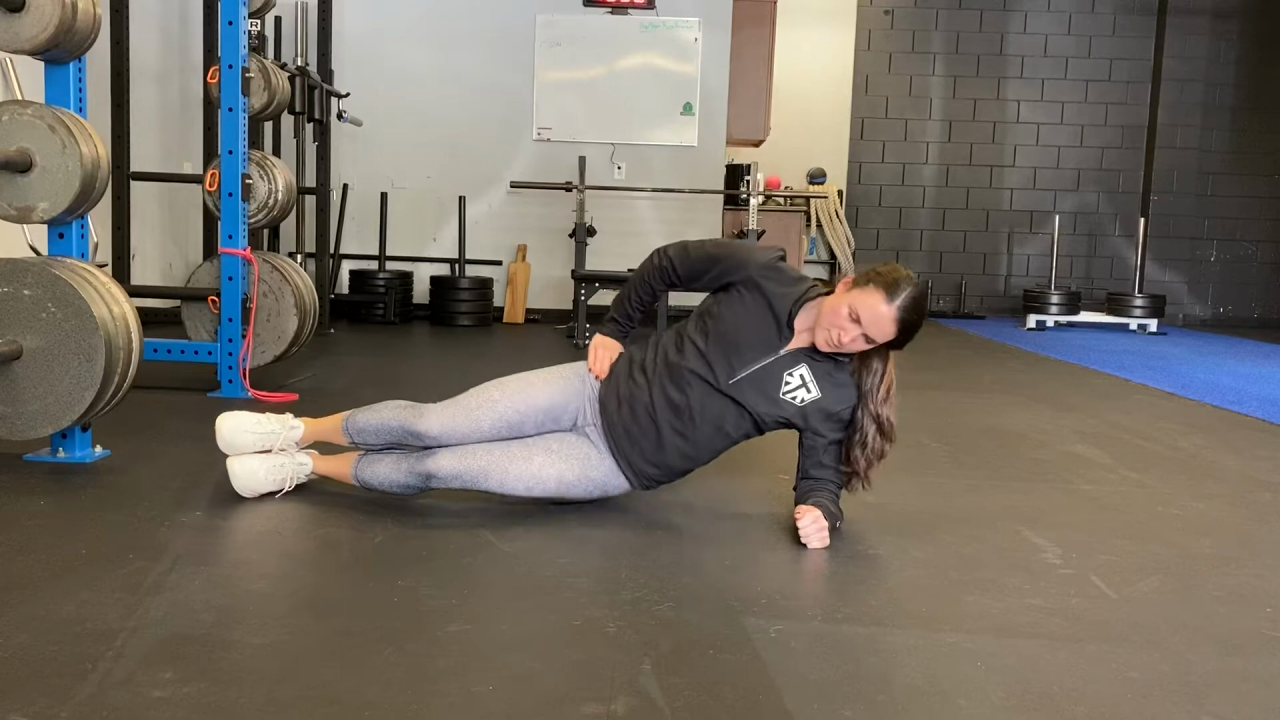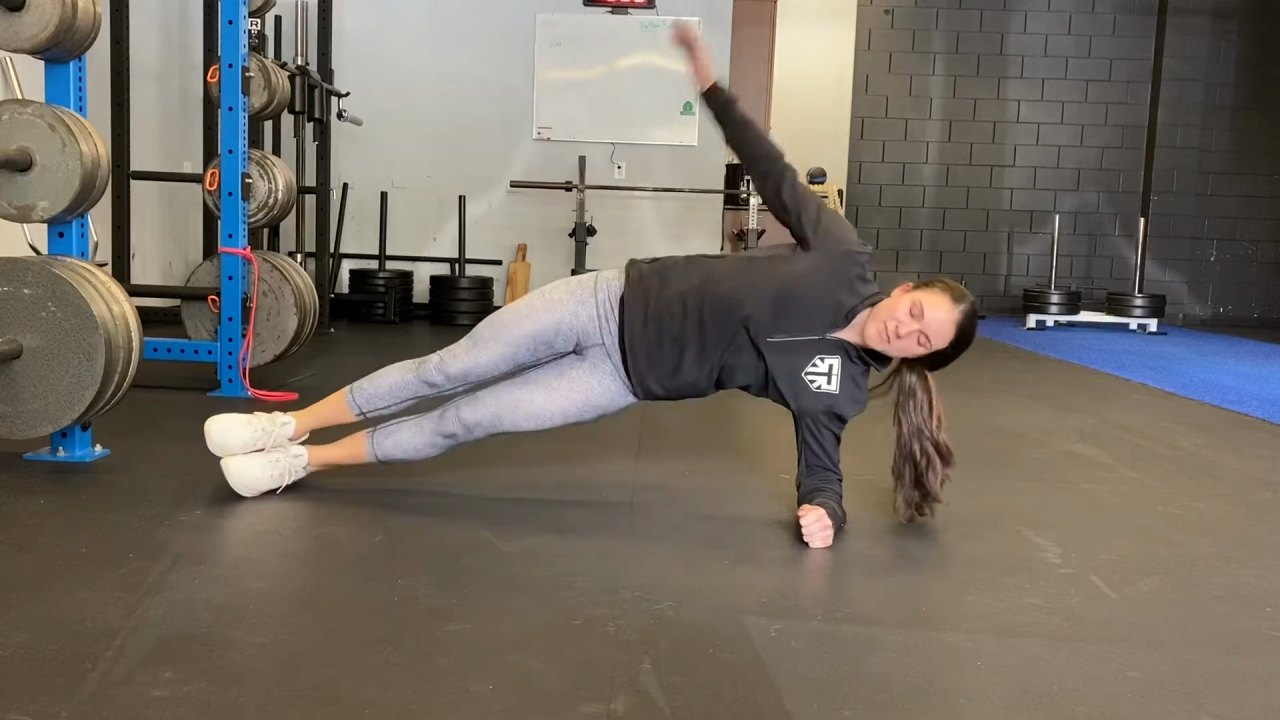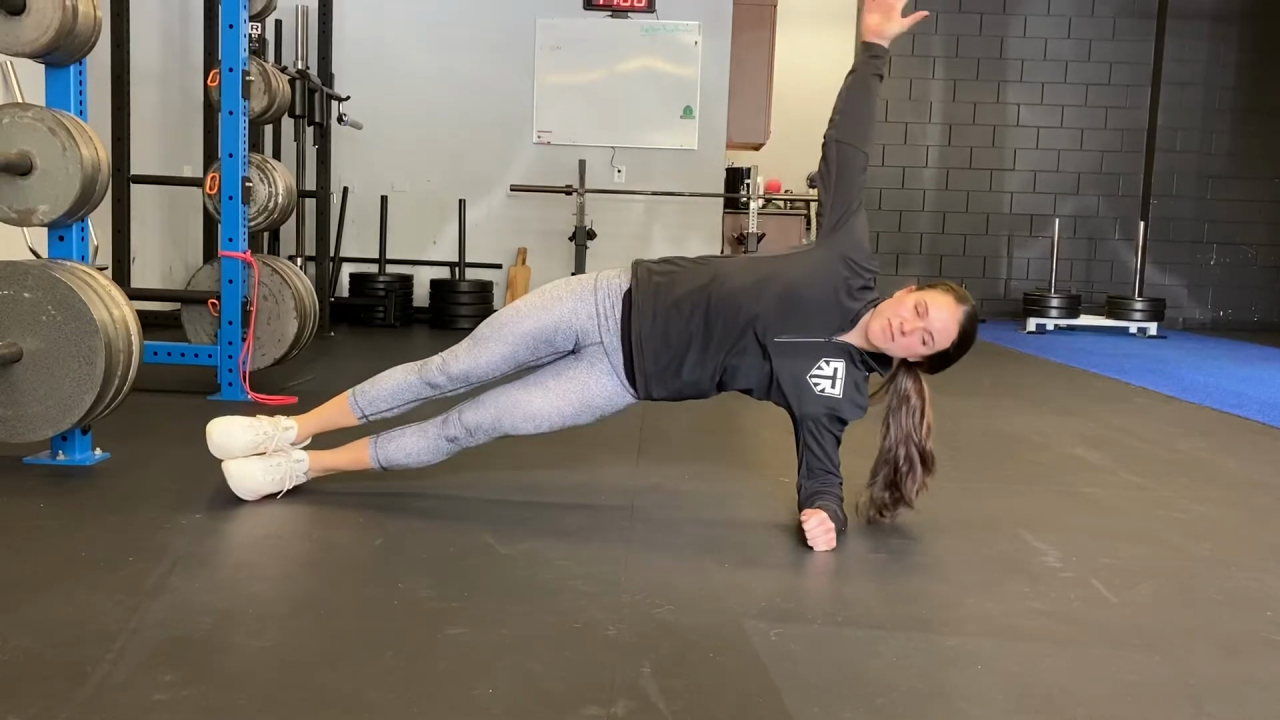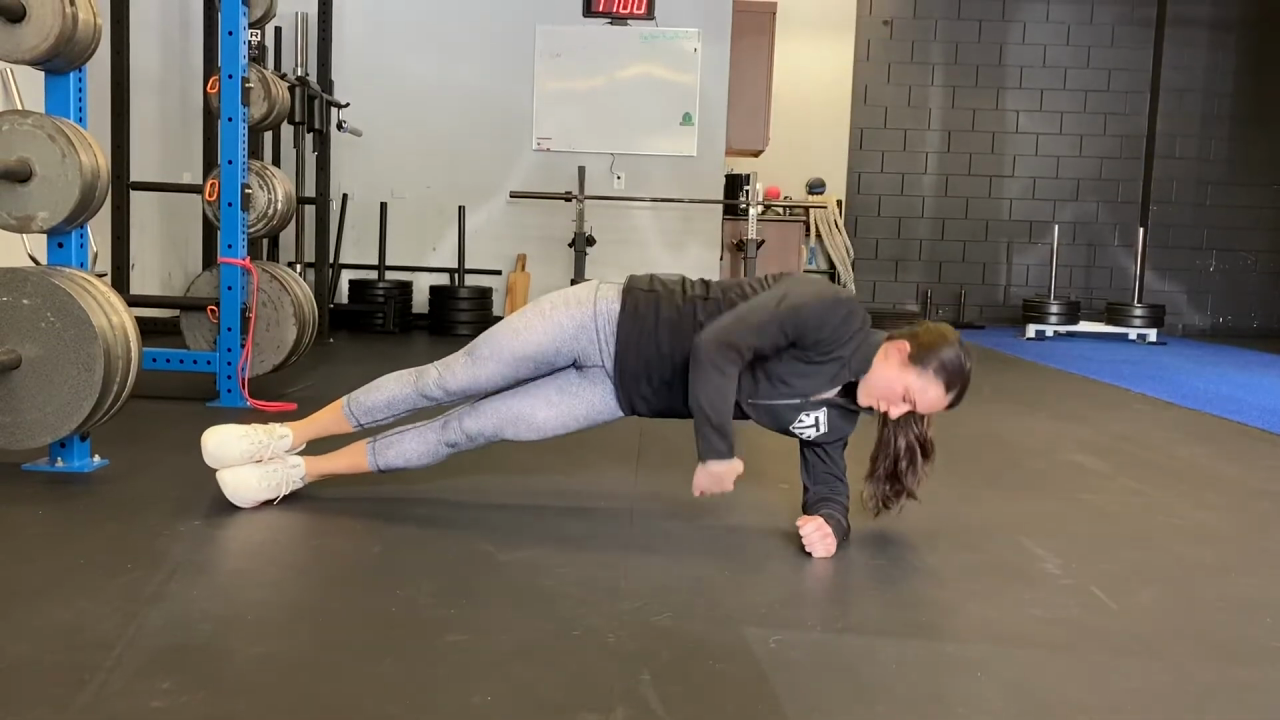
dt=0.7s
person 1, frame 1
left shoulder: (834, 395)
right shoulder: (766, 274)
left elbow: (822, 471)
right elbow: (667, 263)
left wrist: (818, 511)
right wrist: (612, 330)
left hip: (622, 462)
right hip: (604, 388)
left knee: (441, 469)
right knee: (432, 424)
left ankle: (302, 468)
right ankle: (296, 429)
person 1, frame 2
left shoulder: (835, 387)
right shoulder: (841, 251)
left elbow: (819, 466)
right elbow: (769, 169)
left wrist: (819, 507)
right wrist: (711, 84)
left hip: (628, 373)
right hip: (615, 296)
left knee: (461, 421)
right knee: (443, 373)
left ankle: (302, 461)
right ankle: (287, 431)
person 1, frame 3
left shoulder: (836, 391)
right shoulder: (853, 267)
left elbow: (820, 462)
right elbow: (844, 146)
left wrist: (823, 514)
left hip: (629, 376)
right hip: (616, 301)
left knee: (470, 426)
right knee: (446, 374)
left ankle: (301, 470)
right ankle: (288, 432)
person 1, frame 4
left shoulder: (835, 412)
right shoulder: (834, 315)
left elbow: (825, 477)
right elbow: (716, 344)
left wrist: (824, 520)
right wrist: (717, 449)
left hip: (623, 393)
right hip: (611, 320)
left knee: (469, 429)
right knee: (445, 383)
left ankle: (300, 473)
right ankle: (287, 435)
